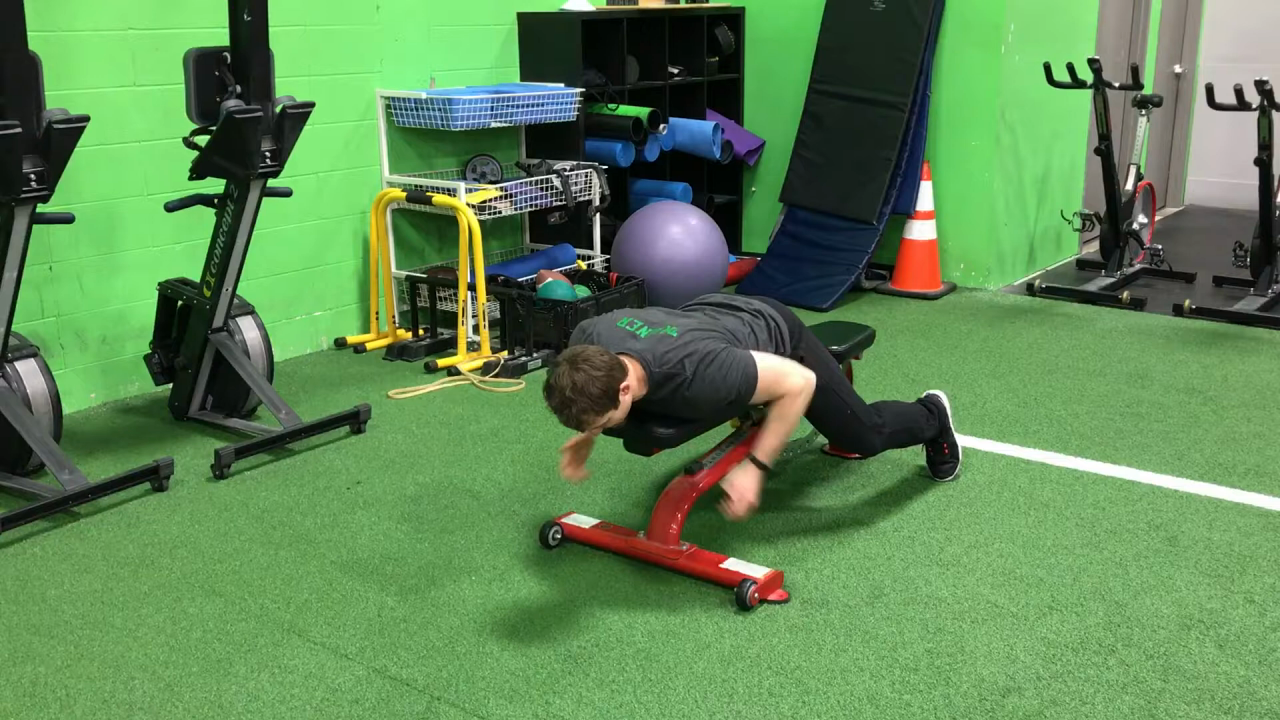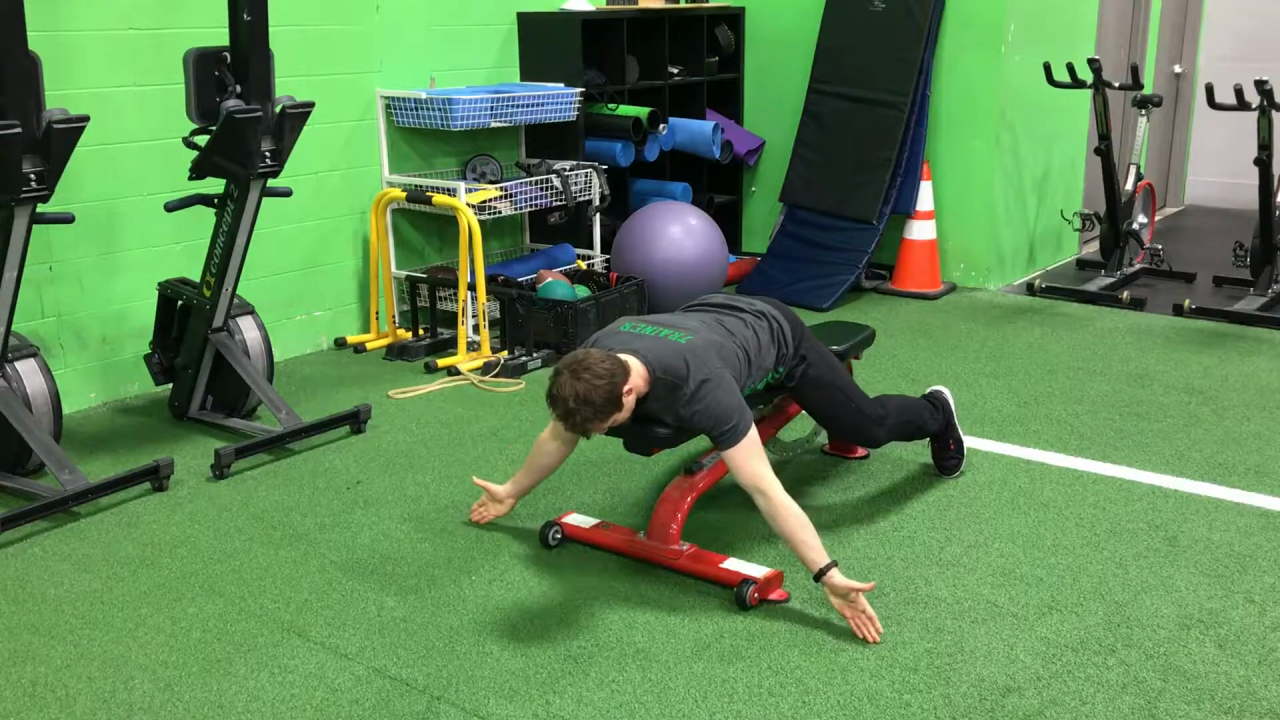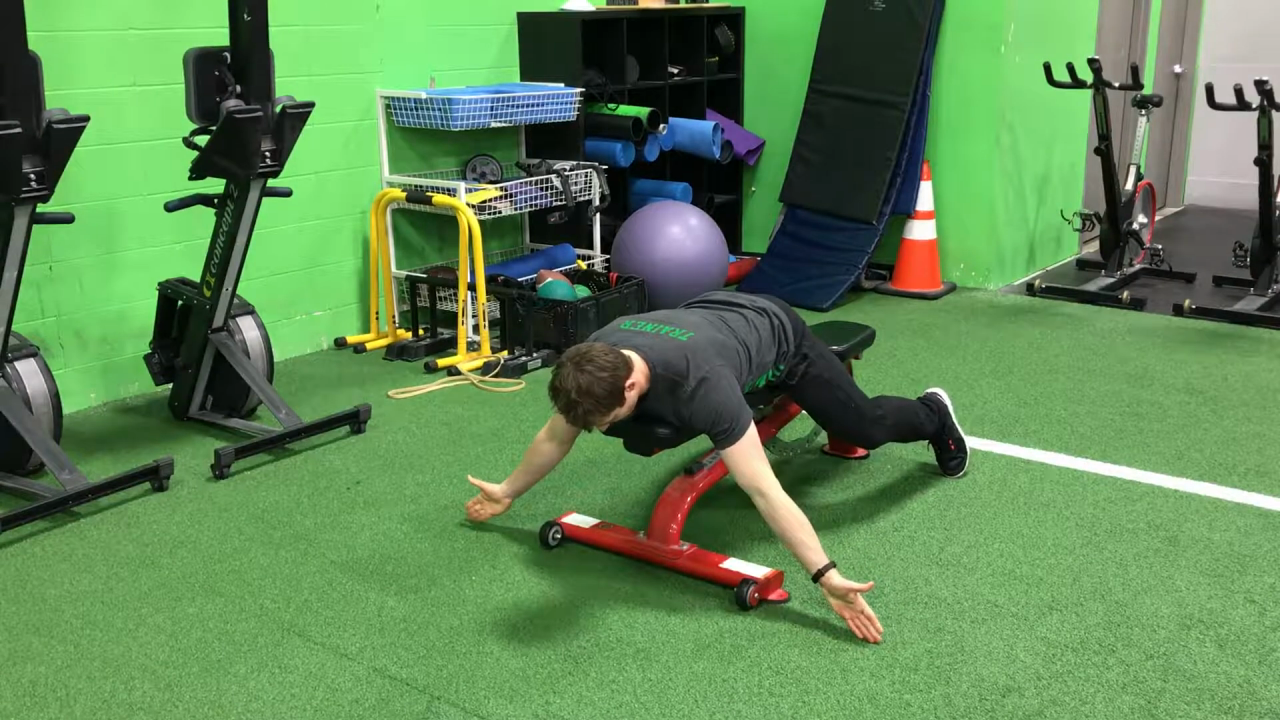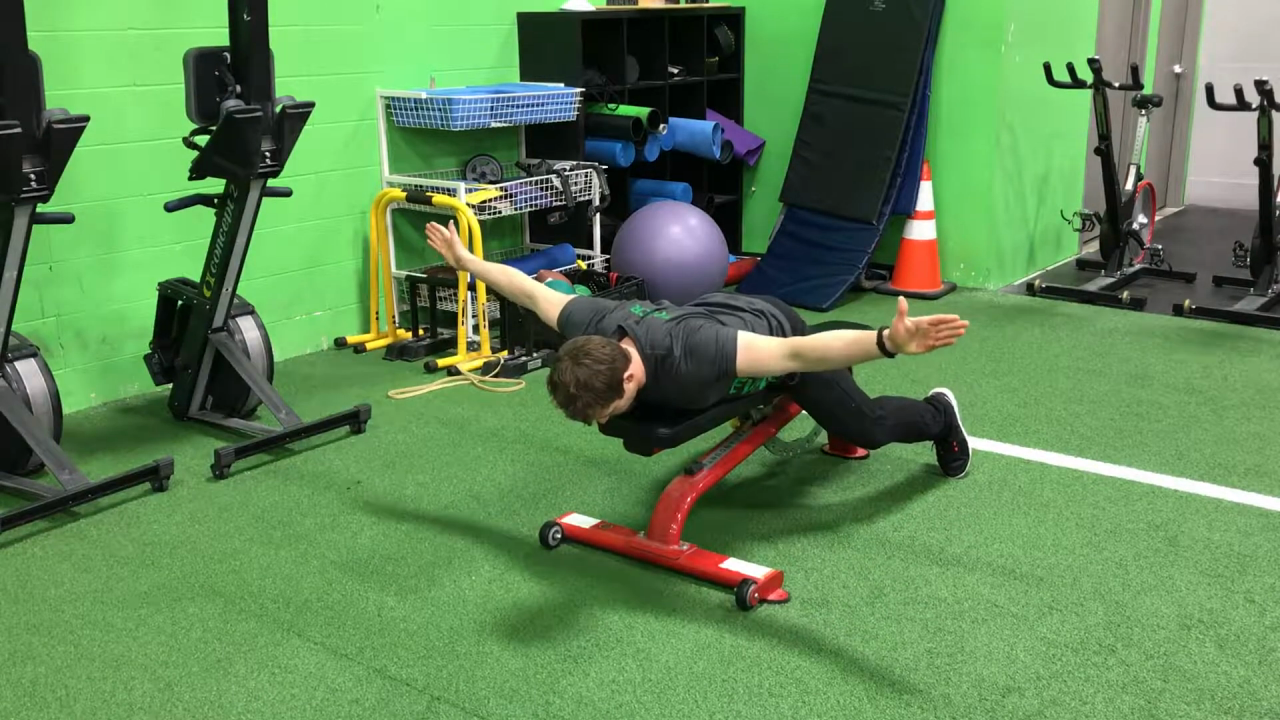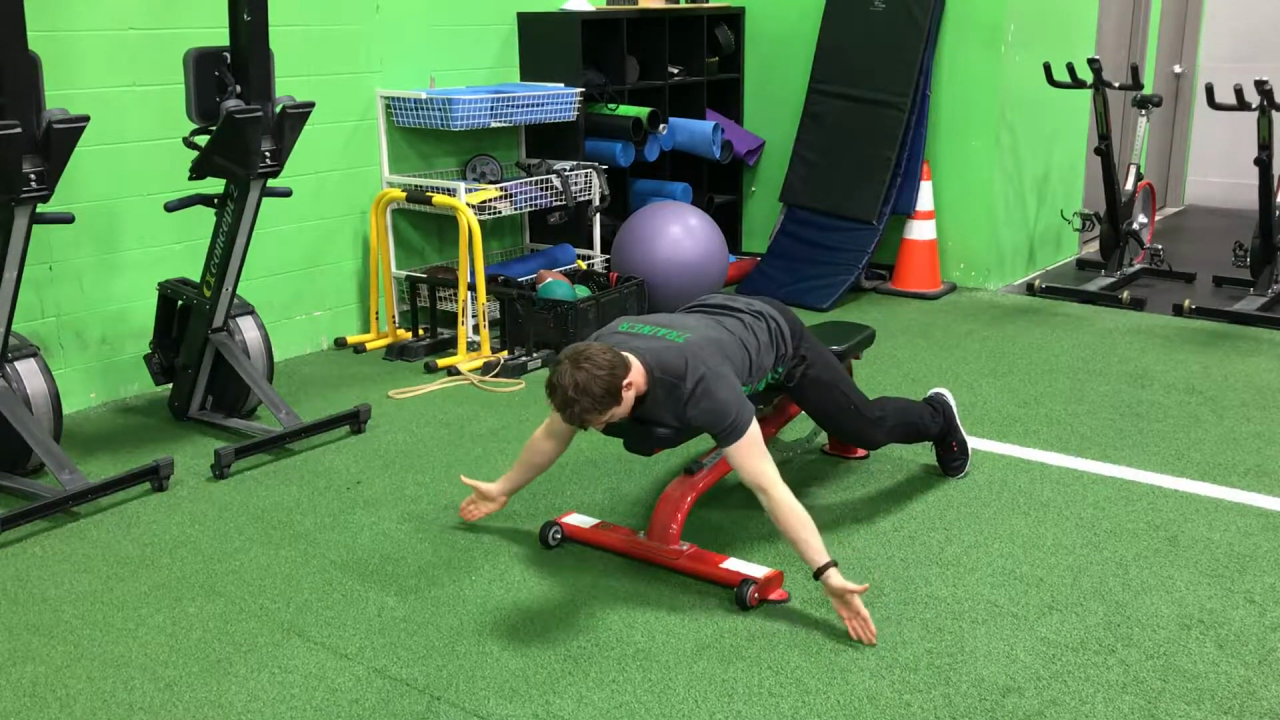
dt=1s
person 1, frame 1
left shoulder: (696, 370)
right shoulder: (589, 343)
left elbow: (800, 381)
left wrist: (755, 466)
right wrist: (583, 437)
left hip: (776, 337)
right hip: (718, 316)
left knee: (865, 433)
left ankle: (931, 417)
person 1, frame 2
left shoulder: (698, 389)
right shoulder: (591, 364)
left elbow: (764, 490)
right elbow: (559, 434)
left wrist: (828, 576)
right wrist: (511, 492)
left hip: (776, 335)
right hip: (717, 316)
left knee: (867, 426)
left ankle: (936, 413)
person 1, frame 3
left shoulder: (698, 386)
right shoulder: (593, 362)
left elbow: (766, 492)
right elbow: (555, 434)
left wrist: (827, 577)
right wrist: (507, 490)
left hip: (774, 331)
right hip: (716, 310)
left knee: (865, 426)
right knee: (745, 431)
left ankle: (933, 415)
person 1, frame 4
left shoulder: (685, 356)
right shoulder: (593, 328)
left elbow: (798, 354)
right elbow: (532, 291)
left wrist: (888, 342)
right wrist: (466, 260)
left hip: (776, 334)
right hip: (721, 317)
left knee: (864, 428)
left ankle: (938, 416)
person 1, frame 5
left shoulder: (698, 385)
right shoulder: (592, 363)
left elbow: (768, 487)
right elbow: (552, 433)
left wrist: (828, 574)
right wrist: (503, 490)
left hip: (777, 337)
right hip: (717, 316)
left knee: (867, 427)
left ankle: (937, 415)
